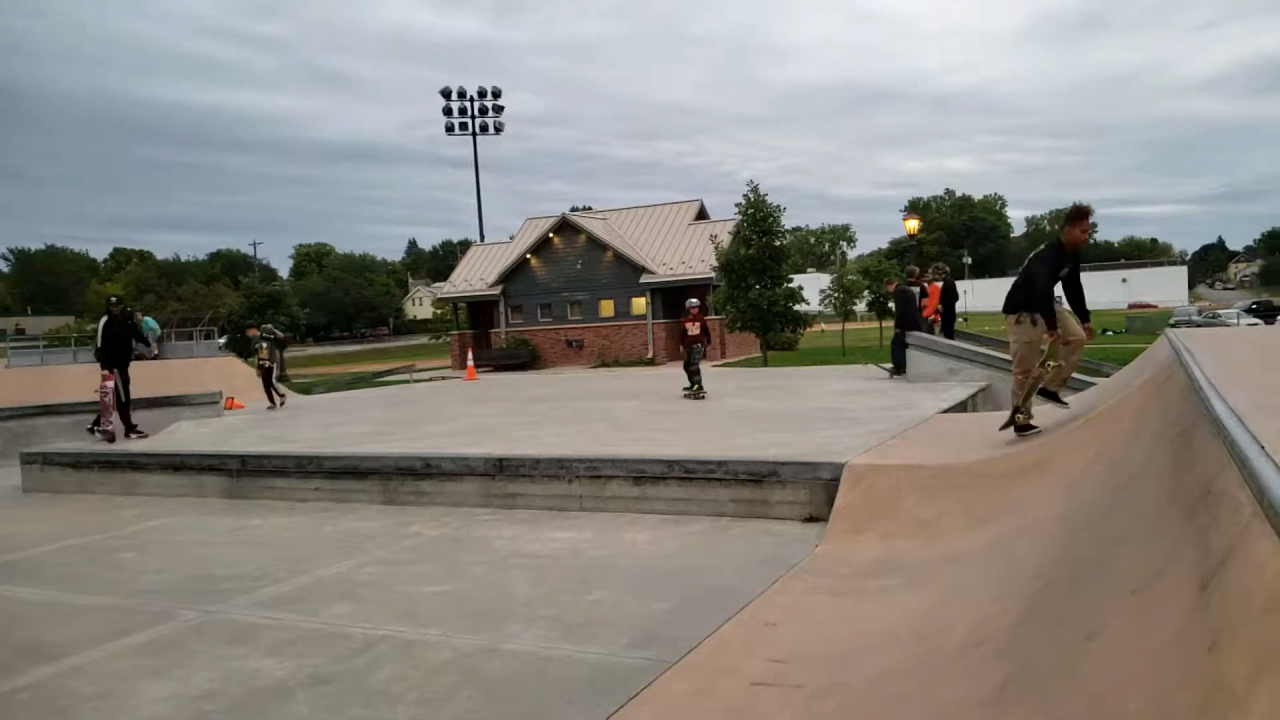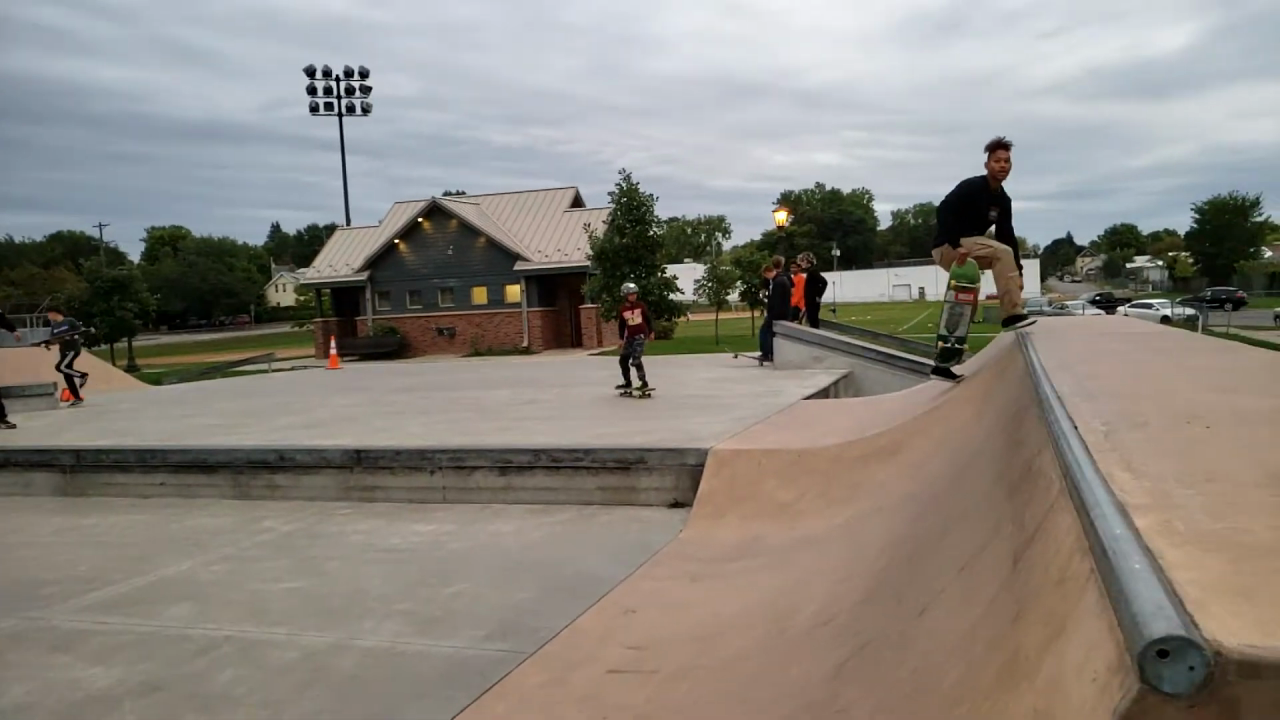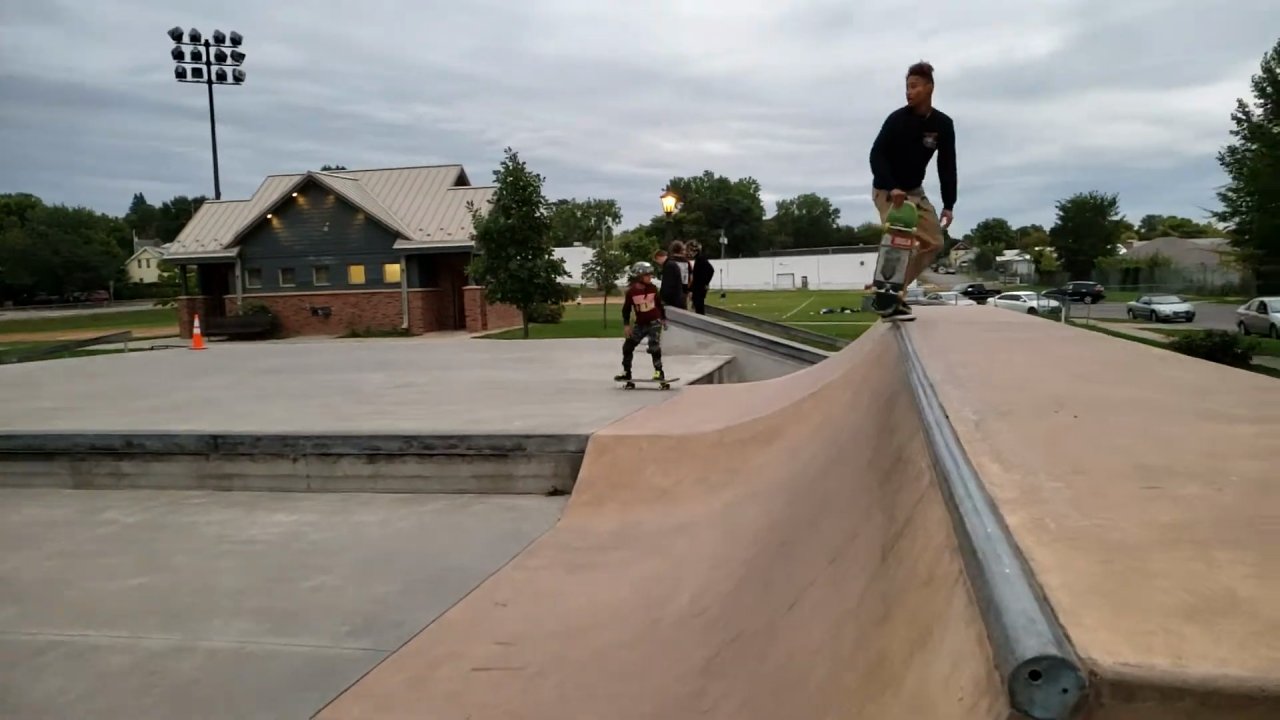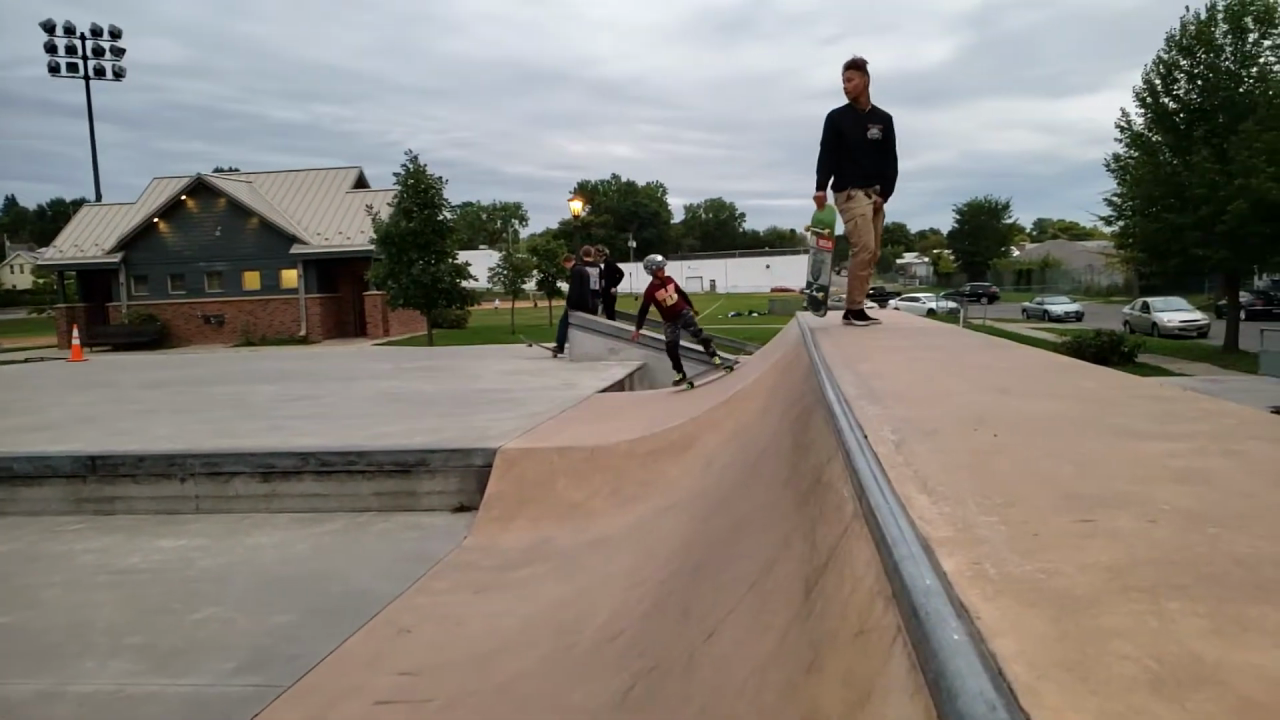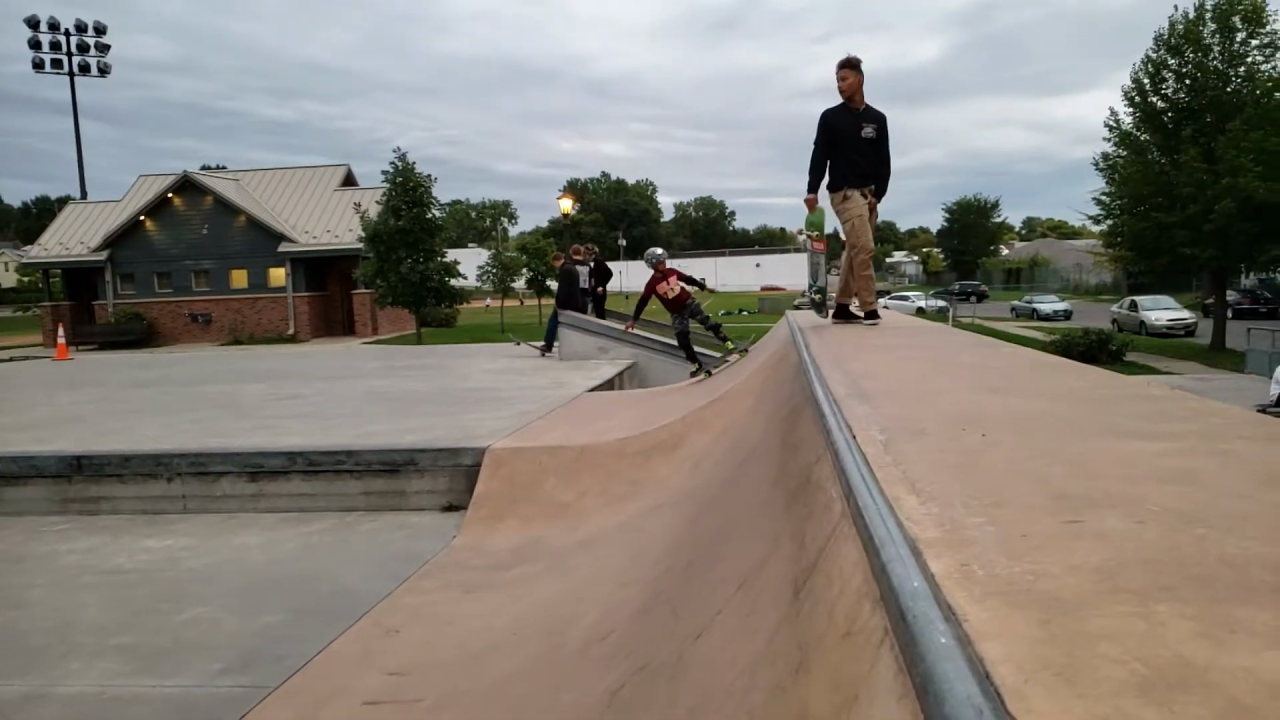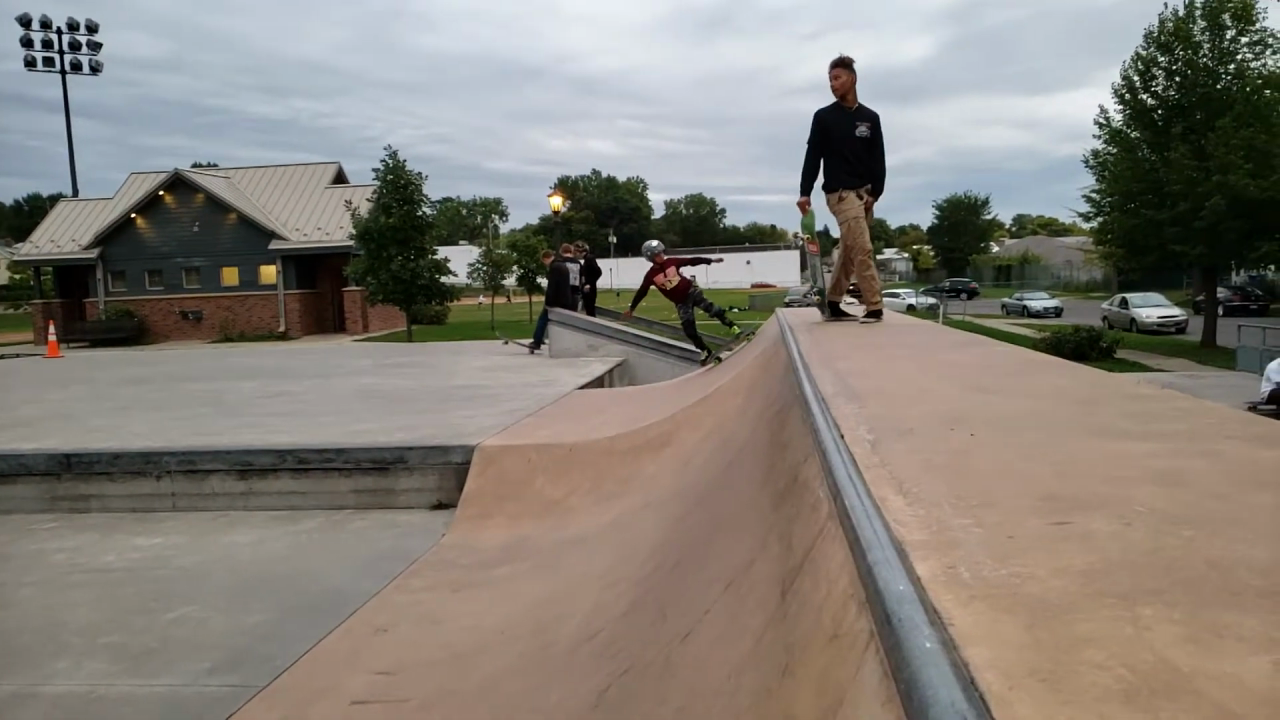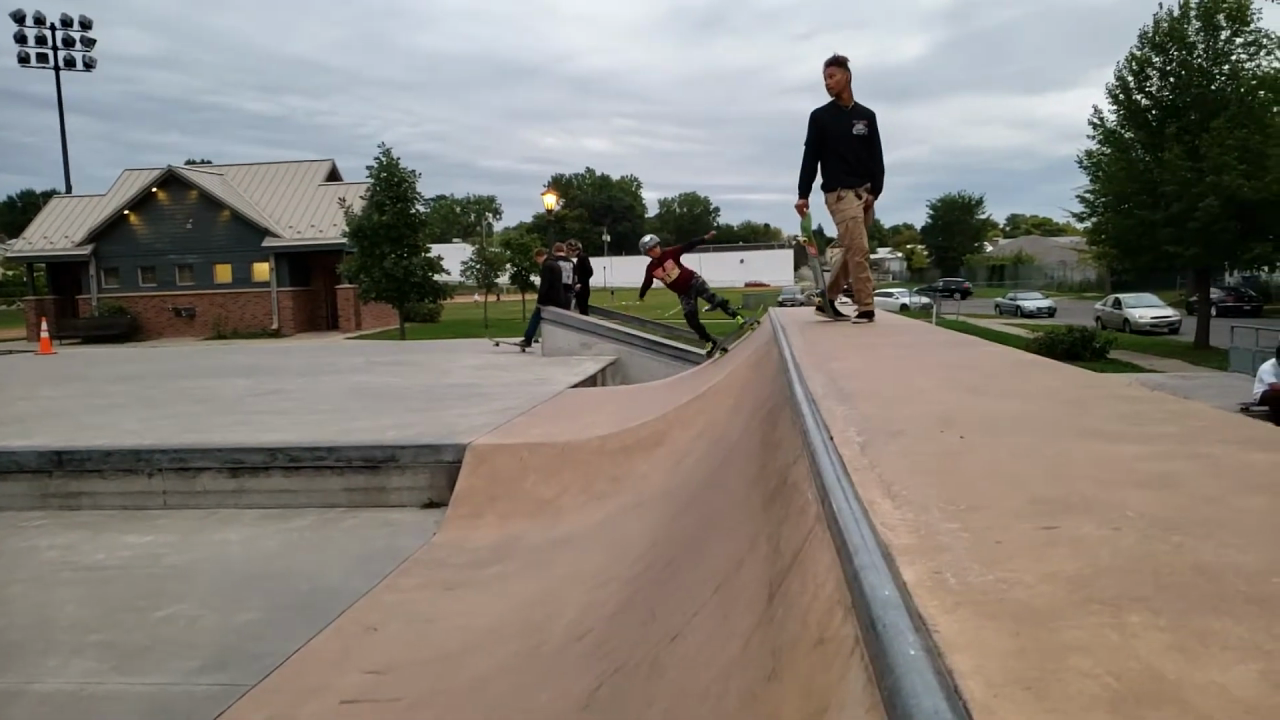
dt=0.7s
person 1, frame 1
left shoulder: (1071, 253)
right shoulder: (1048, 255)
left elbow: (1072, 287)
right elbow: (1043, 289)
left wrist: (1085, 319)
right wrist: (1052, 328)
left hip: (1043, 305)
right hip: (1022, 310)
left knee: (1077, 338)
right knee: (1026, 366)
left ankle: (1051, 388)
right ankle: (1021, 420)
person 1, frame 2
left shoulder: (1003, 202)
right shoulder: (971, 187)
left elbow: (1006, 237)
right elbow: (943, 211)
left wrist: (1017, 273)
right wrist: (956, 247)
left hip: (965, 246)
right hip: (947, 246)
right knee: (1003, 254)
right ankle: (1011, 315)
person 1, frame 3
left shoulder: (943, 124)
right shoulder: (896, 120)
left elbow: (947, 165)
right elbow: (877, 156)
left wrist: (948, 205)
right wrist: (892, 188)
left hip: (915, 191)
right hip: (889, 192)
left knee: (932, 241)
person 1, frame 4
left shoulder: (884, 120)
right shoulder: (836, 118)
left elbow: (890, 161)
right elbow: (826, 156)
left wrist: (884, 194)
right wrist: (821, 187)
left hip: (876, 194)
right hip: (849, 193)
left knee: (871, 253)
right knee: (863, 248)
left ankle: (854, 309)
right ankle: (854, 306)
person 1, frame 5
left shoulder: (877, 118)
right shoulder: (831, 117)
left elbow: (884, 161)
right elbow: (819, 156)
left wrist: (878, 194)
right wrist: (812, 190)
left hip: (869, 193)
right hip: (845, 193)
left knee: (855, 251)
right knee: (863, 248)
left ankle: (842, 307)
right ankle: (869, 308)
person 1, frame 6
left shoulder: (870, 118)
right shoulder: (824, 117)
left elbow: (878, 160)
right elbow: (812, 157)
left wrist: (875, 192)
right wrist: (805, 192)
left hip: (865, 194)
right hip: (840, 193)
left knee: (848, 251)
right knee: (862, 249)
left ankle: (832, 303)
right ankle: (874, 307)
person 1, frame 7
left shoulder: (867, 116)
right shoulder: (820, 117)
left elbow: (876, 157)
right elbow: (810, 158)
left wrist: (874, 191)
right wrist: (803, 195)
left hip: (865, 193)
right hip: (840, 193)
left knee: (851, 251)
right knee: (858, 250)
left ankle: (827, 300)
right ankle: (866, 308)
